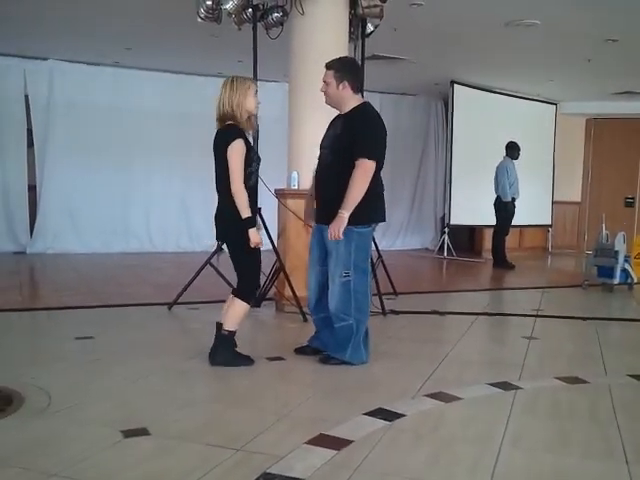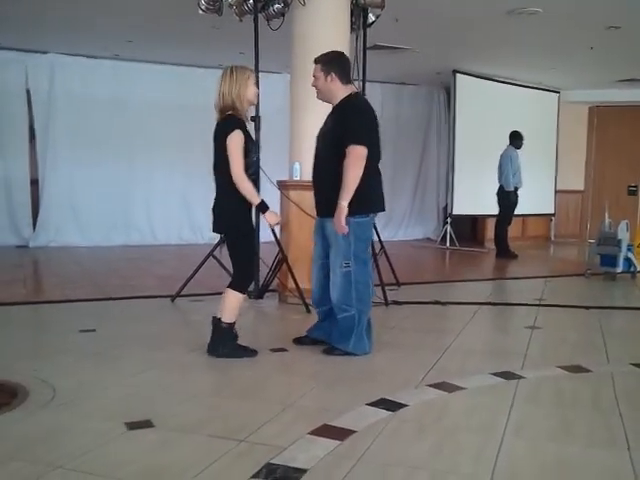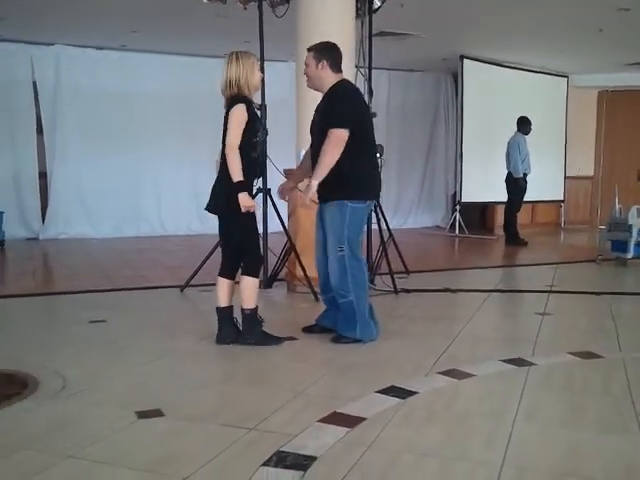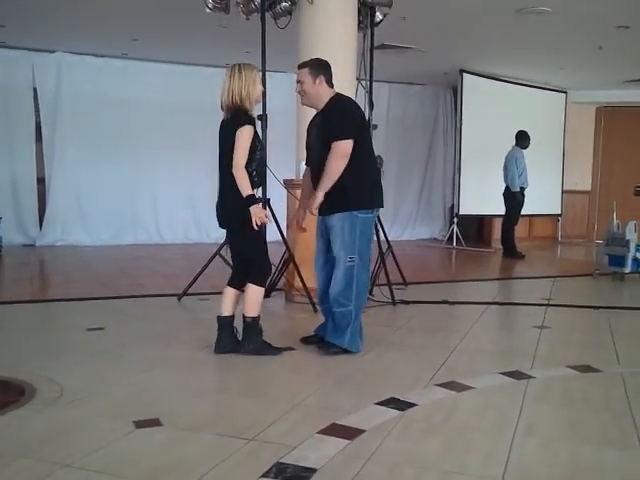
dt=0.4s
person 1, frame 1
left shoulder: (367, 120)
right shoulder: (338, 121)
left elbow: (365, 170)
left wrist: (343, 215)
right wrist: (313, 201)
left hip: (352, 220)
right hip: (327, 217)
left knee: (346, 284)
right knee: (319, 281)
left ankle: (350, 349)
right ankle: (324, 338)
person 1, frame 2
left shoulder: (356, 109)
right shoulder: (338, 111)
left elbow: (356, 157)
left wrist: (343, 204)
left hip: (353, 209)
right hip: (329, 208)
left knee: (349, 273)
right knee: (324, 273)
left ankle: (353, 340)
right ankle: (327, 329)
person 1, frame 3
left shoulder: (344, 95)
right shoulder: (328, 101)
left elbow: (337, 142)
right elbow: (316, 150)
left wrist: (313, 182)
right wrist: (292, 182)
left hip: (351, 192)
right hip: (333, 192)
left knee: (344, 257)
right knee: (327, 258)
left ankle: (359, 326)
right ankle: (335, 317)
person 1, frame 4
left shoulder: (343, 108)
right shoulder: (316, 121)
left elbow: (341, 153)
right elbow: (311, 168)
left wrist: (319, 193)
right wrist: (302, 207)
left hip: (354, 203)
right hip: (330, 206)
left knee: (348, 267)
right knee: (326, 269)
left ankle: (345, 336)
right ankle: (331, 329)
person 2, frame 1
left shoulder: (225, 132)
right shoulder: (235, 135)
right elbow: (237, 185)
right wrist: (251, 225)
left hip: (232, 219)
right hip: (236, 221)
left knee: (247, 282)
right knee: (249, 284)
left ankle: (223, 344)
right ankle: (224, 348)
person 2, frame 2
left shoulder: (224, 124)
right shoulder: (235, 124)
right elbow: (238, 174)
right wrist: (263, 207)
left hip: (228, 209)
right hip: (235, 210)
left knee: (242, 273)
right knee: (244, 274)
left ankle: (219, 337)
right ankle: (225, 340)
person 2, frame 3
left shoulder: (237, 105)
right shoulder: (241, 103)
right elbow: (231, 149)
right wrist: (241, 189)
left hip: (228, 193)
right hip: (234, 194)
left knee: (231, 260)
right knee: (252, 258)
left ankle: (227, 327)
right ankle: (251, 327)
person 2, frame 4
left shoulder: (228, 120)
right shoulder: (244, 119)
right elbow: (239, 167)
right wrist: (252, 202)
left hip: (230, 205)
right hip: (240, 206)
left knee: (241, 269)
right knee: (259, 267)
left ankle: (226, 336)
right ankle: (251, 336)
person 3, frame 1
left shoulder: (510, 164)
right shoulder: (505, 165)
right elbow: (503, 185)
right wrist: (508, 203)
left hip: (507, 202)
right hip: (504, 202)
left knee: (502, 231)
right knee: (501, 231)
left ankle: (500, 259)
right ankle: (499, 261)
person 3, frame 2
left shoulder: (512, 153)
right shoulder: (509, 153)
right elbow: (507, 174)
right wrist: (511, 192)
left hip: (509, 191)
right hip: (507, 192)
left knee: (504, 221)
right knee: (504, 221)
left ankle: (502, 249)
right ankle: (502, 250)
person 3, frame 3
left shoulder: (521, 139)
right shoulder: (516, 140)
right elbow: (515, 161)
left wrist: (521, 178)
right wrist: (520, 178)
left hip: (518, 178)
right hip: (516, 178)
left knee: (513, 208)
right knee: (513, 208)
left ankle: (511, 236)
right ankle: (512, 237)
person 3, frame 4
left shoulder: (518, 153)
right shoulder: (514, 154)
right elbow: (512, 175)
left wrist: (519, 192)
right wrist: (516, 192)
left hip: (517, 191)
right hip: (514, 192)
left knee: (511, 221)
right knee: (510, 221)
left ankle: (509, 249)
right ankle: (509, 250)
